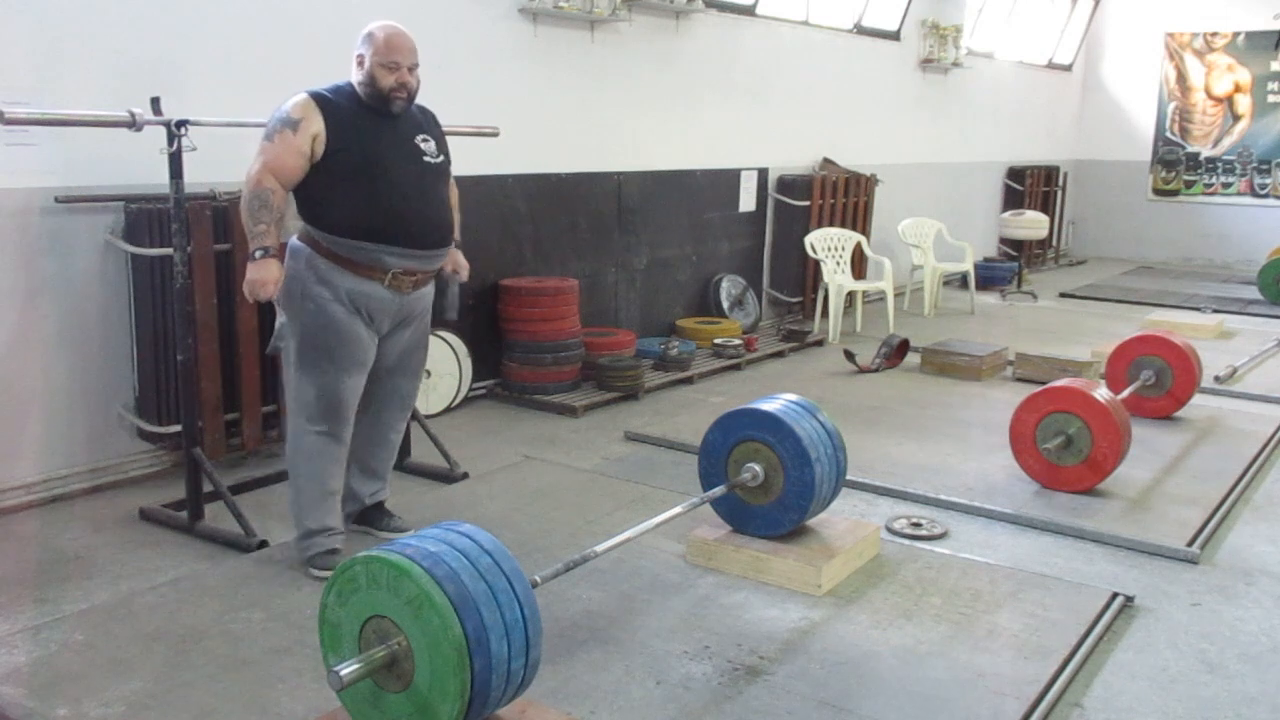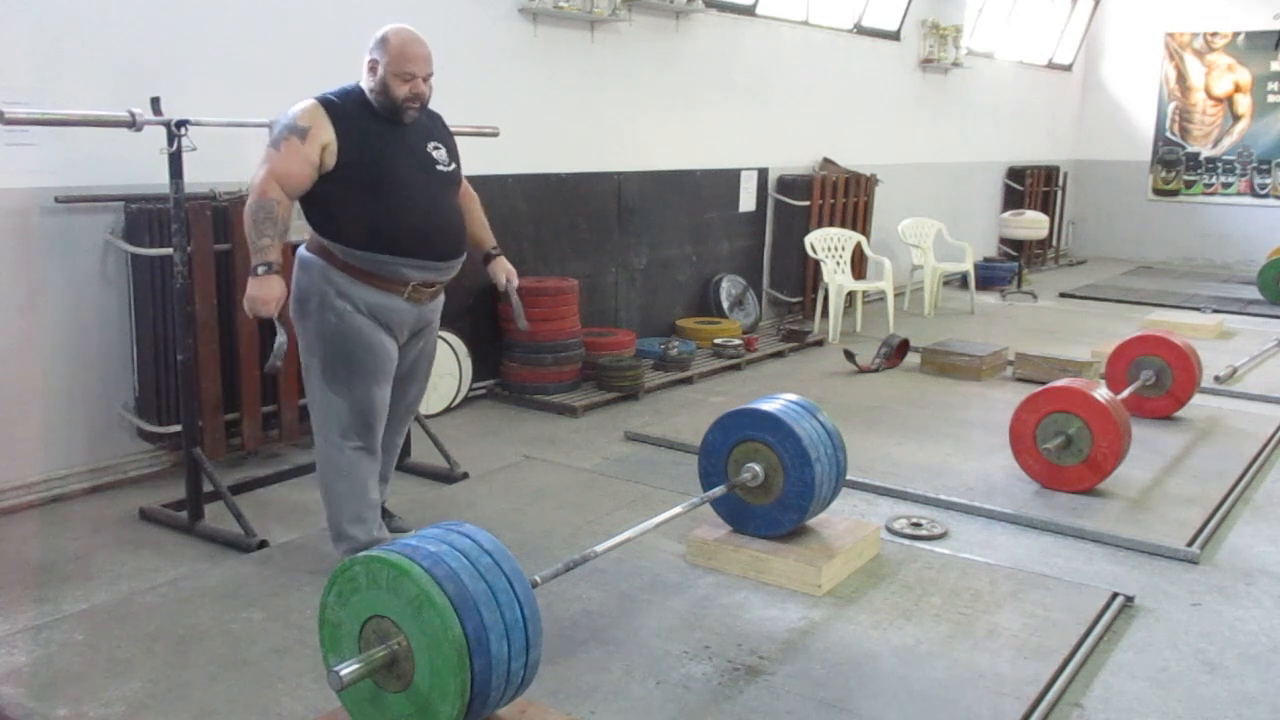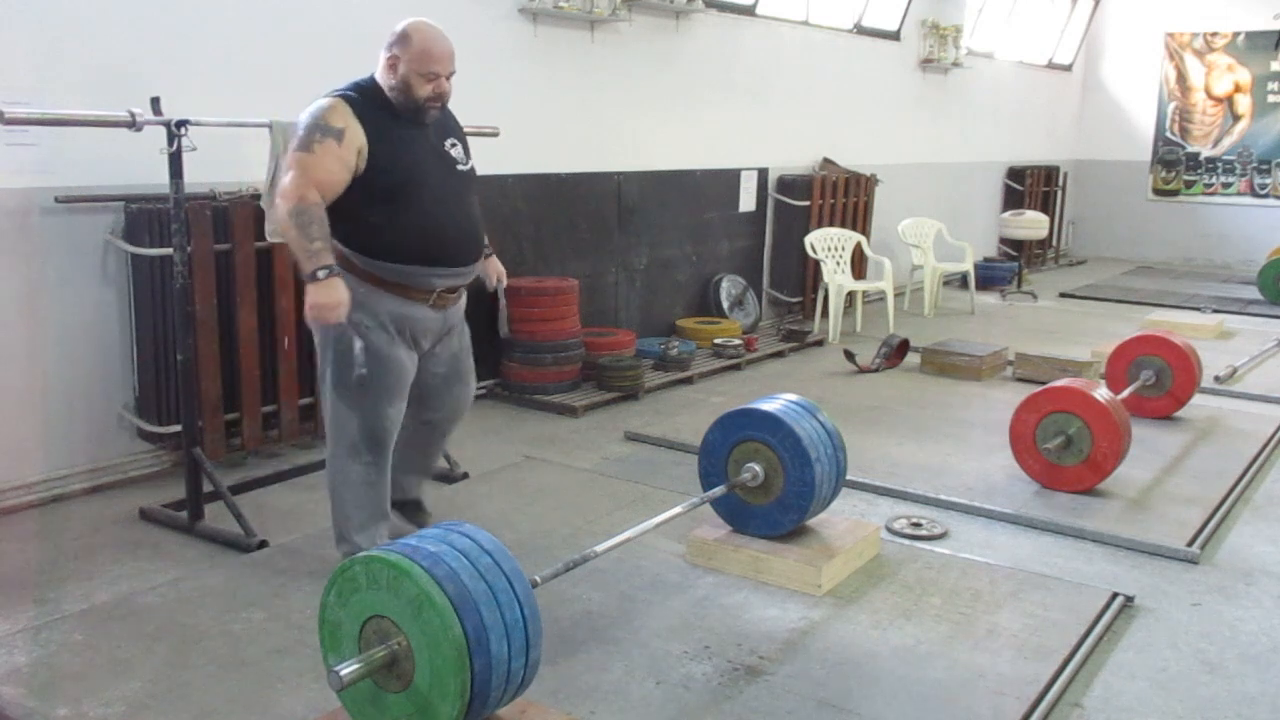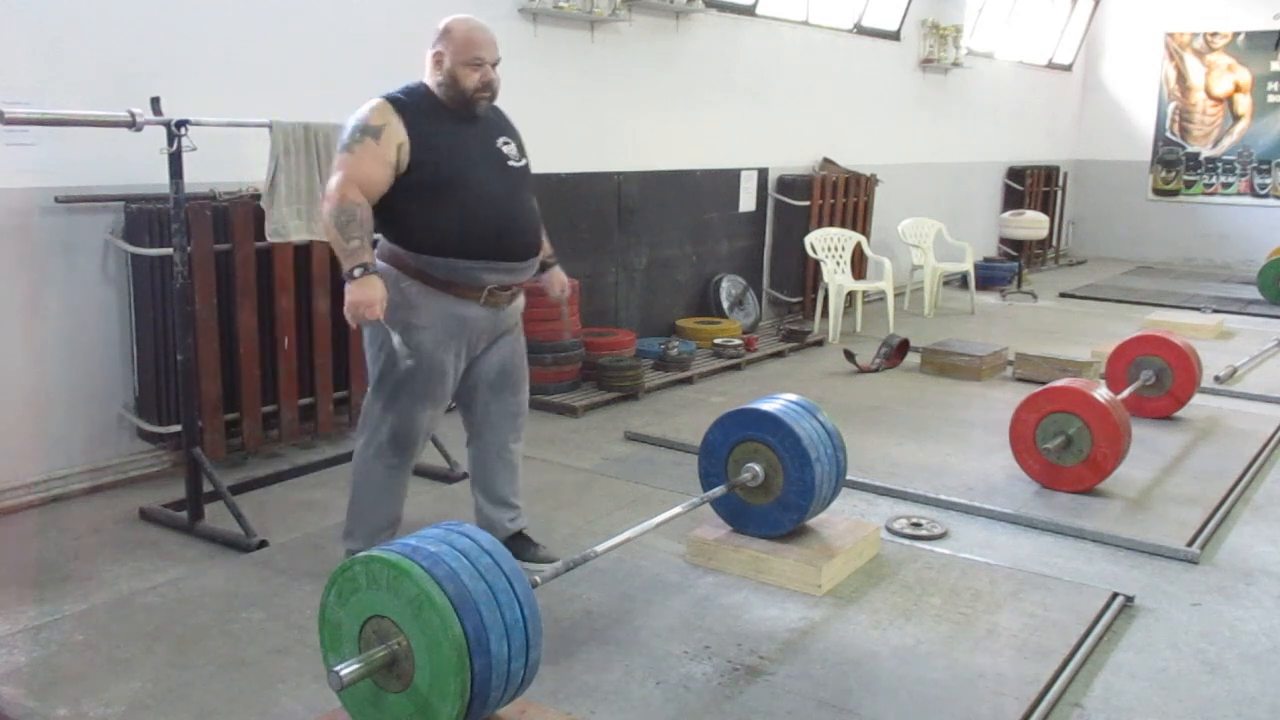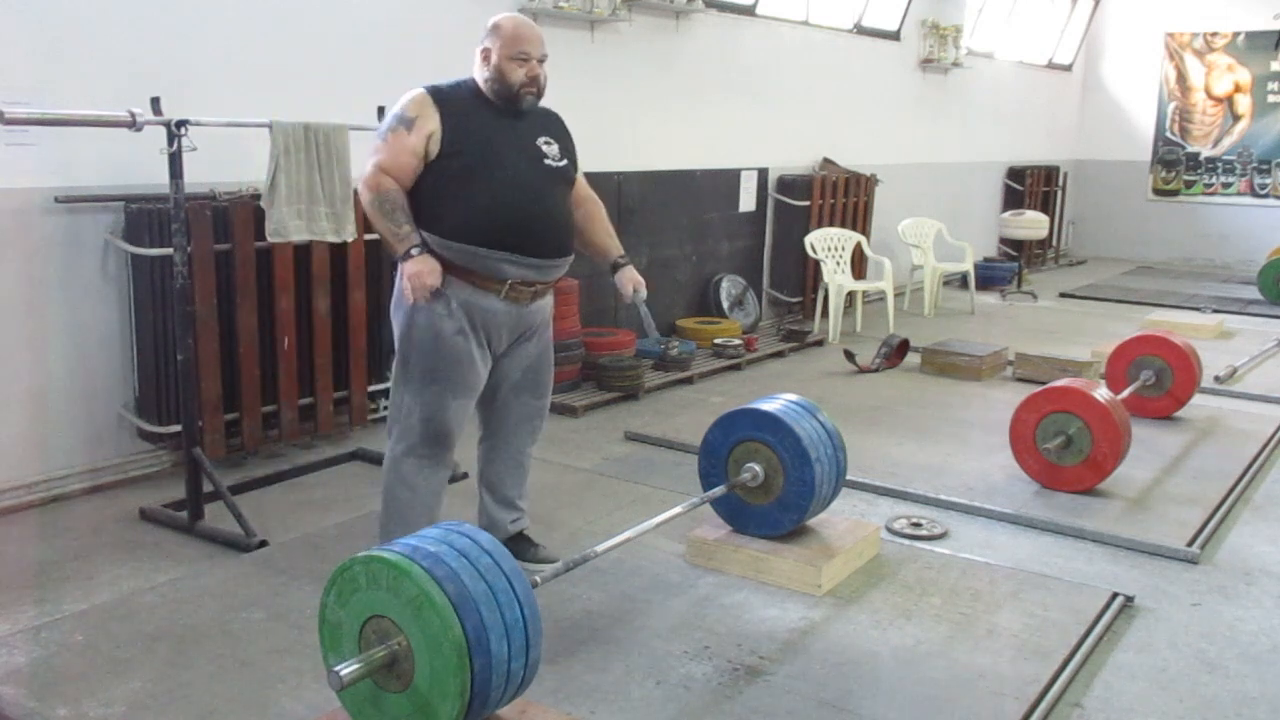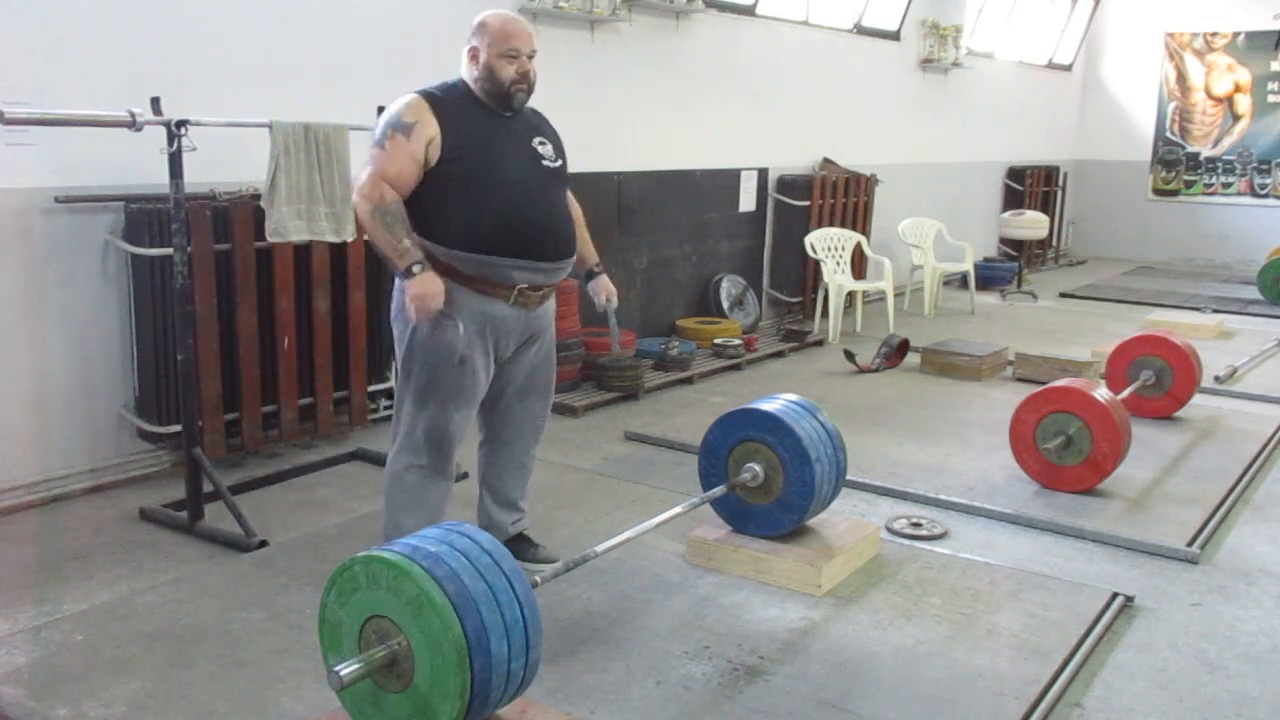
dt=0.4s
person 1, frame 1
left shoulder: (426, 123)
right shoulder: (314, 113)
left elbow: (443, 190)
right elbow: (265, 182)
left wrist: (450, 245)
right wrist: (265, 253)
left hip: (412, 291)
right hip: (337, 287)
left knee: (391, 406)
right knee: (325, 411)
left ankle: (364, 502)
right ankle: (316, 534)
person 1, frame 2
left shoulder: (433, 127)
right shoulder: (321, 120)
left elbow: (460, 196)
right elbow: (270, 192)
left wrist: (491, 254)
right wrist: (265, 268)
left hip: (422, 301)
right hip: (348, 297)
left knee: (393, 416)
right knee: (354, 426)
left ankle: (370, 504)
right ankle: (363, 547)
person 1, frame 3
left shoulder: (442, 119)
right shoulder: (341, 119)
right elbow: (297, 198)
left wrist: (482, 251)
right wrist: (322, 275)
left hip: (443, 305)
right hip: (372, 305)
left knee: (446, 405)
right knee: (367, 431)
left ankle: (402, 494)
right ankle: (366, 552)
person 1, frame 4
left shoulder: (497, 122)
right shoulder: (390, 121)
left elbow: (519, 202)
right elbow: (344, 198)
left wrist: (546, 263)
right wrist: (360, 273)
left hip: (501, 309)
right hip: (425, 307)
left knee: (502, 427)
right knee: (398, 431)
left ankle: (504, 531)
right ankle: (368, 553)
person 1, frame 5
left shoulder: (551, 126)
right shoulder: (431, 110)
left elbow: (579, 202)
right elbow: (378, 181)
left wrist: (619, 262)
right wrist: (411, 252)
left hip: (531, 306)
right hip: (453, 299)
left knee: (517, 426)
right knee: (429, 430)
left ankle: (504, 530)
person 1, frame 6
left shoulder: (538, 126)
right shoulder: (425, 114)
left elbow: (563, 204)
right elbow: (374, 192)
left wrist: (593, 270)
right wrist: (414, 269)
left hip: (532, 309)
right hip: (454, 304)
left knee: (518, 430)
right knee: (430, 439)
left ankle: (505, 532)
